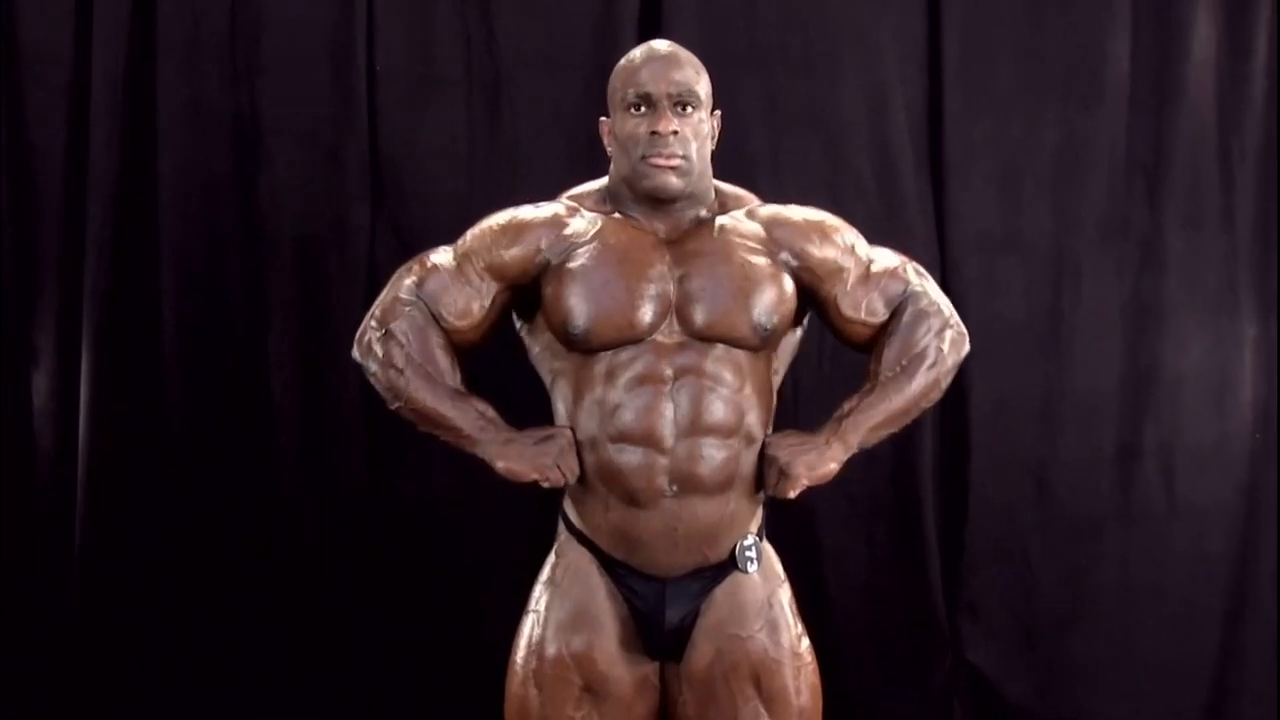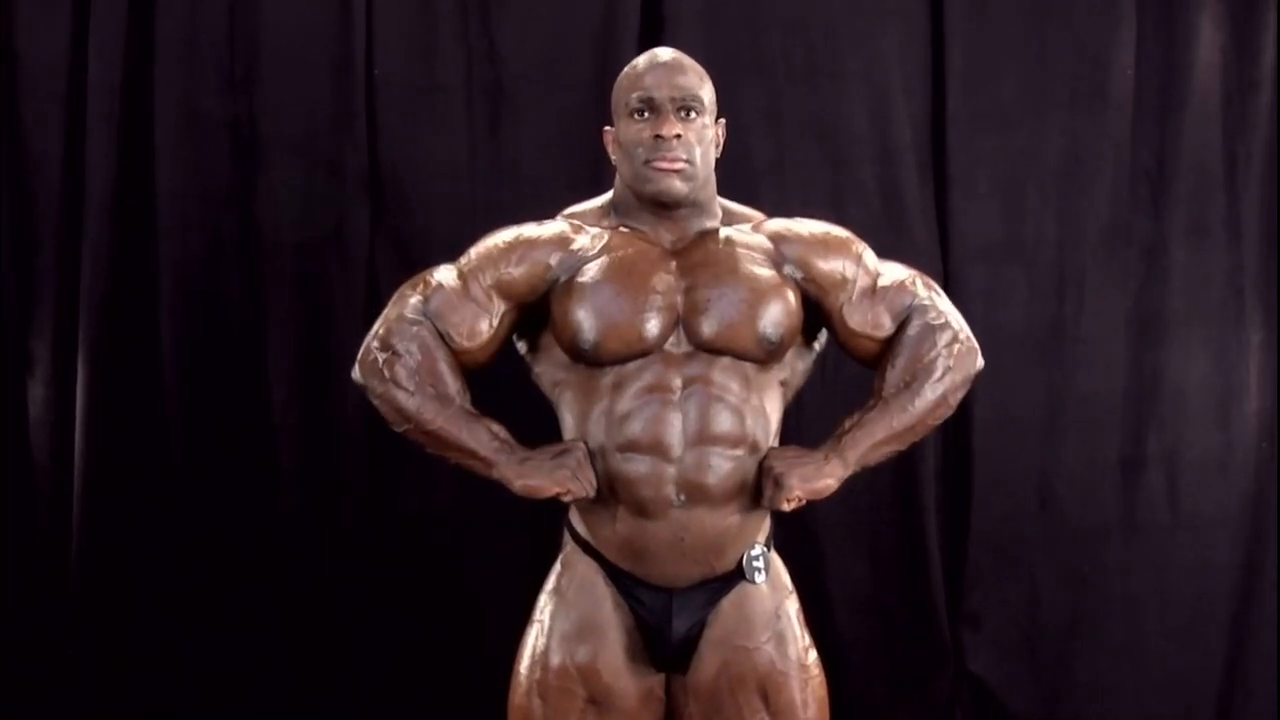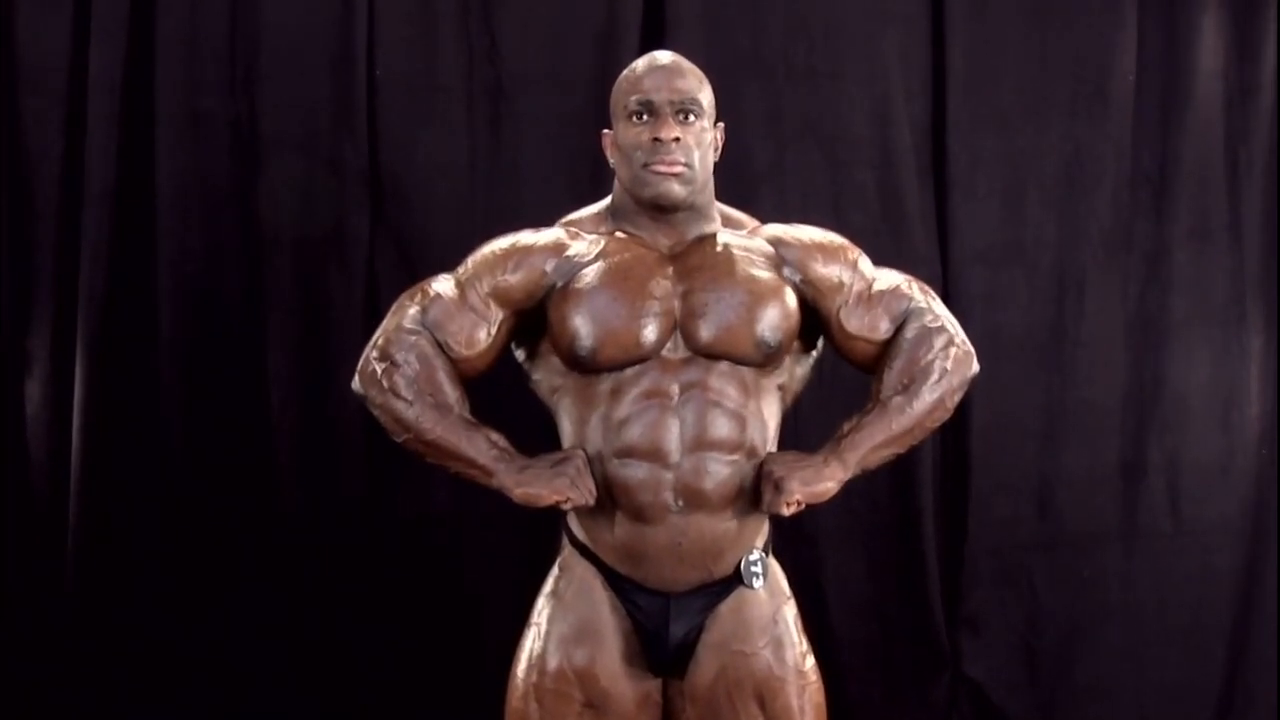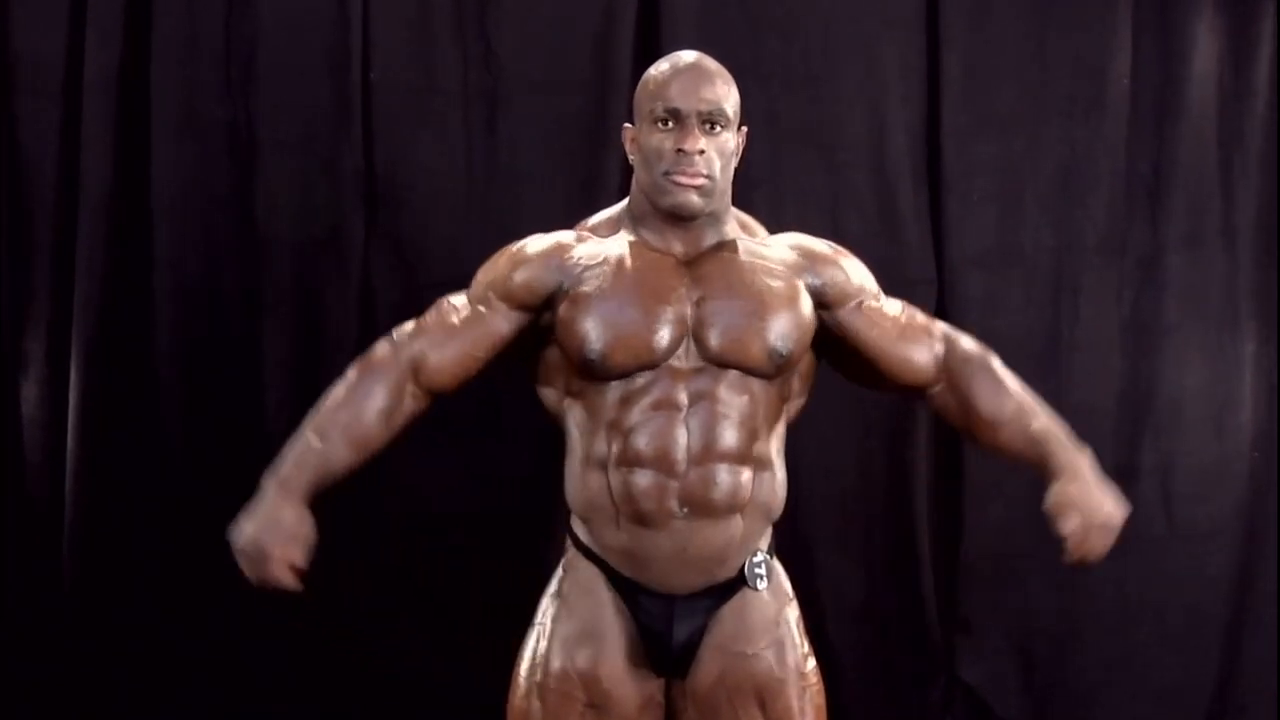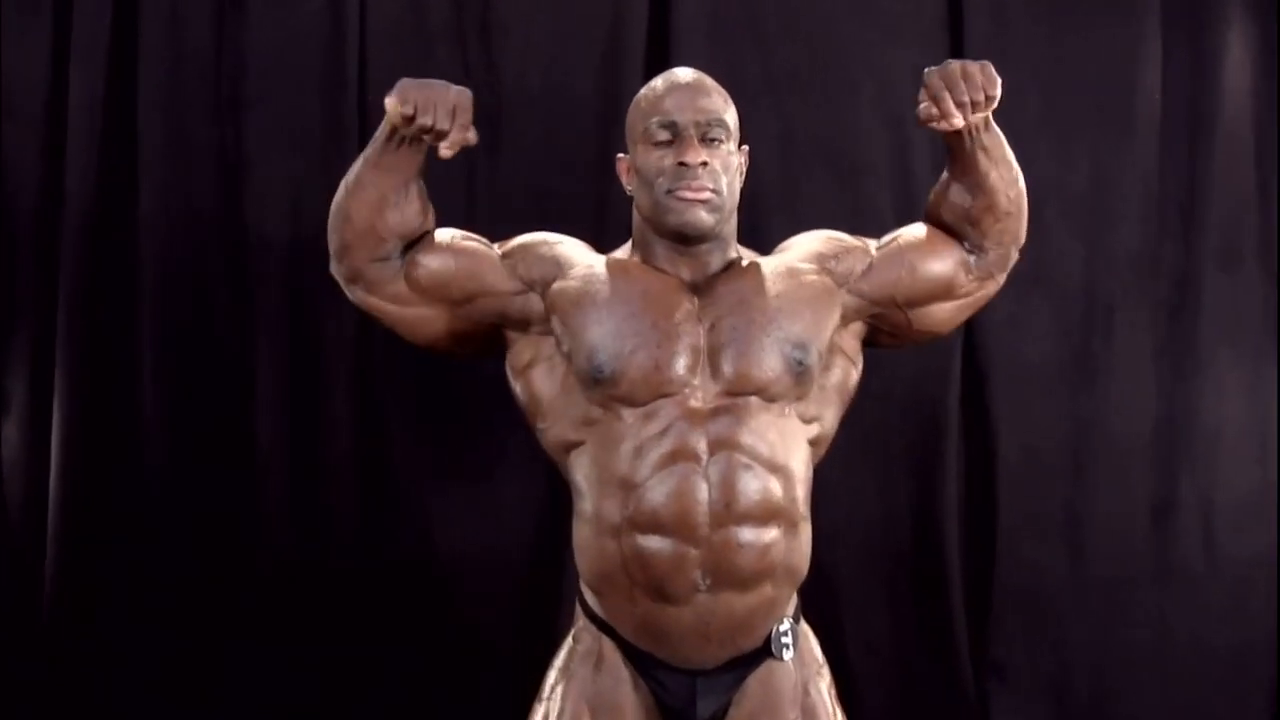
dt=1s
person 1, frame 1
left shoulder: (787, 240)
right shoulder: (543, 239)
left elbow: (935, 327)
right elbow: (390, 330)
left wrist: (836, 439)
right wrist: (495, 439)
left hip: (736, 584)
right hip: (591, 584)
person 1, frame 2
left shoulder: (794, 254)
right shoulder: (548, 255)
left elbow: (946, 345)
right elbow: (393, 349)
left wrist: (837, 457)
right wrist: (509, 459)
left hip: (744, 594)
right hip: (597, 593)
person 1, frame 3
left shoulder: (794, 260)
right shoulder: (545, 262)
left elbow: (942, 347)
right elbow: (393, 359)
left wrist: (836, 461)
right wrist: (508, 468)
left hip: (742, 599)
right hip: (595, 597)
person 1, frame 4
left shoulder: (802, 272)
right shoulder: (558, 268)
left elbow: (944, 362)
right elbow: (407, 367)
left wrist: (1063, 458)
right wrist: (289, 485)
left hip: (745, 603)
right hip: (598, 599)
person 1, frame 5
left shoulder: (822, 286)
right shoulder: (554, 288)
left elbow: (984, 250)
right elbow: (370, 264)
left wrist: (973, 127)
right wrist: (402, 135)
